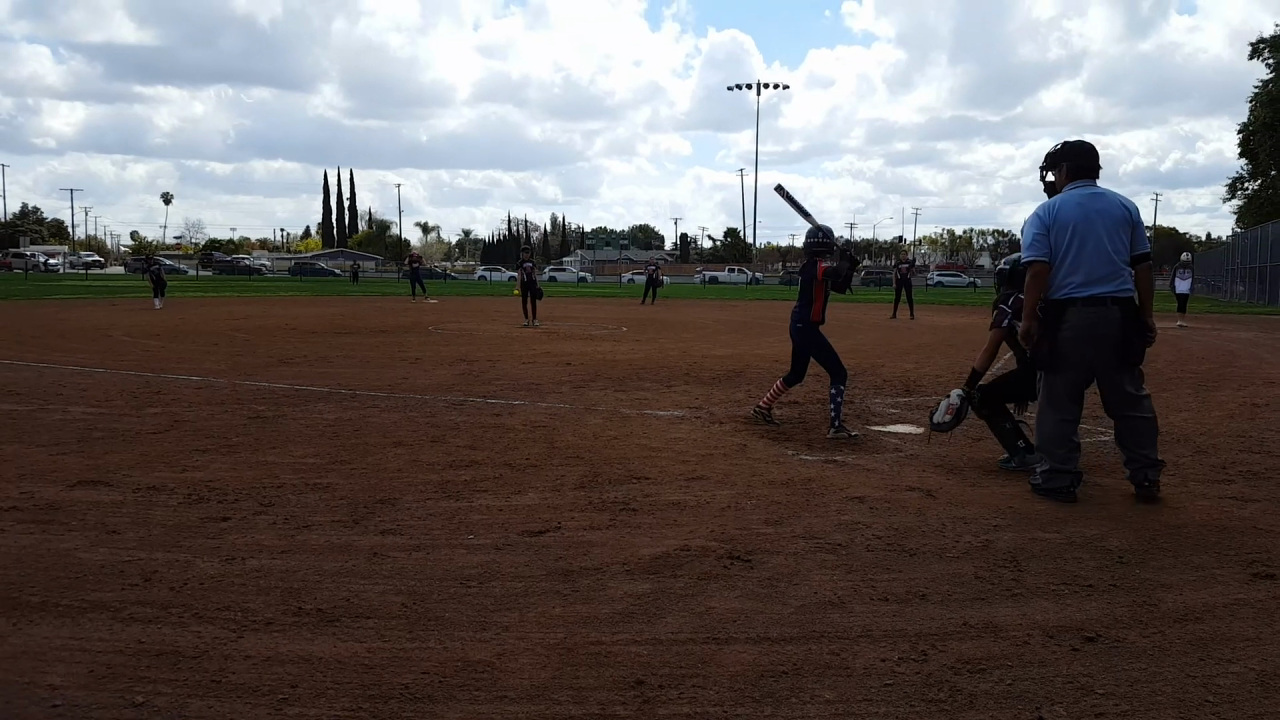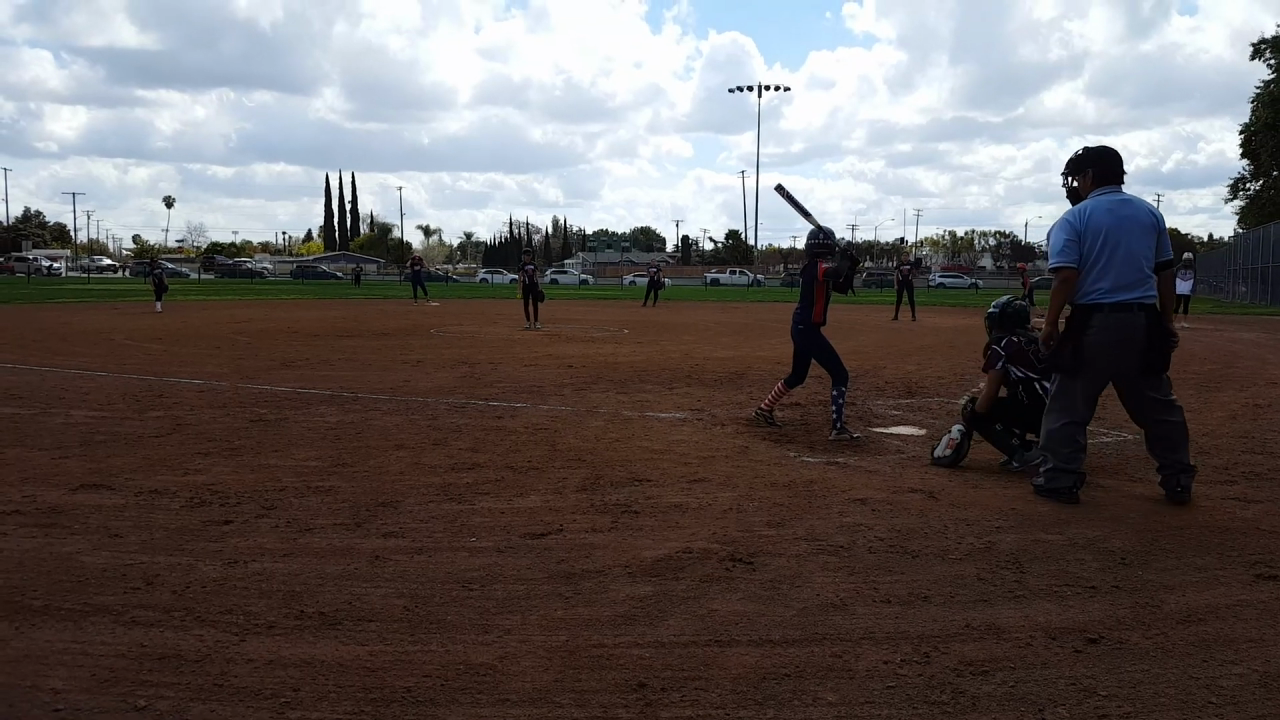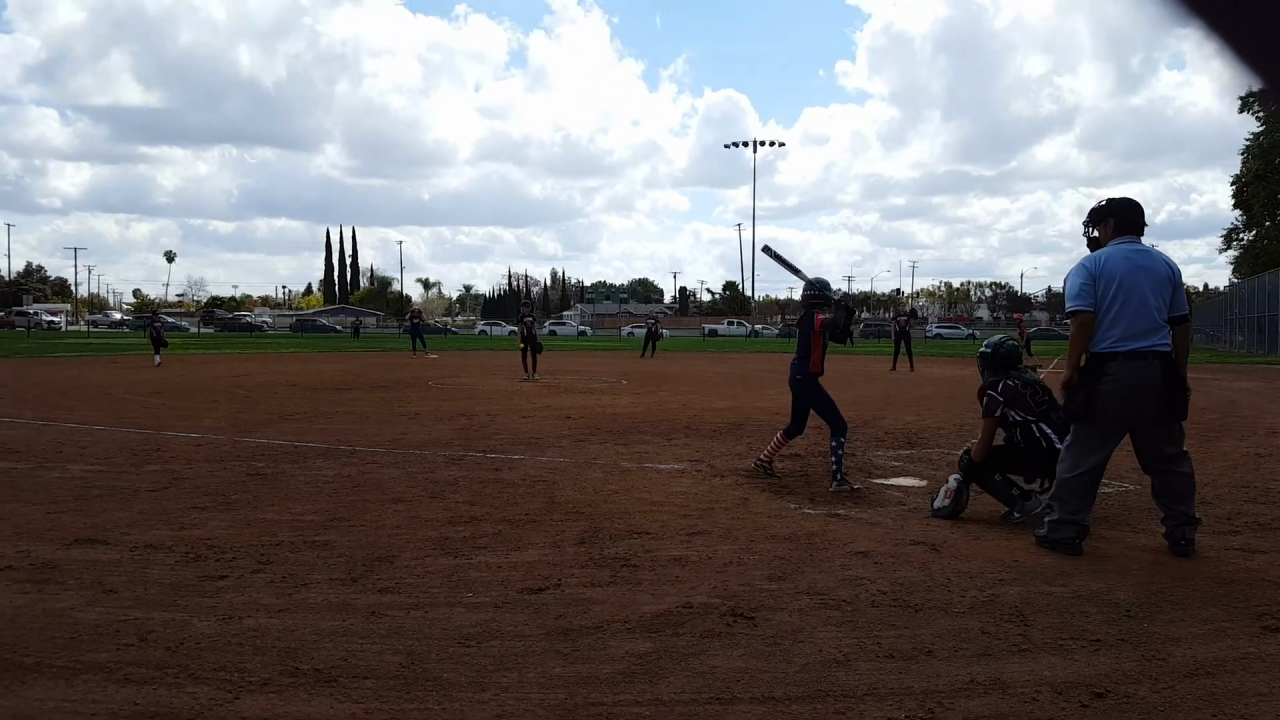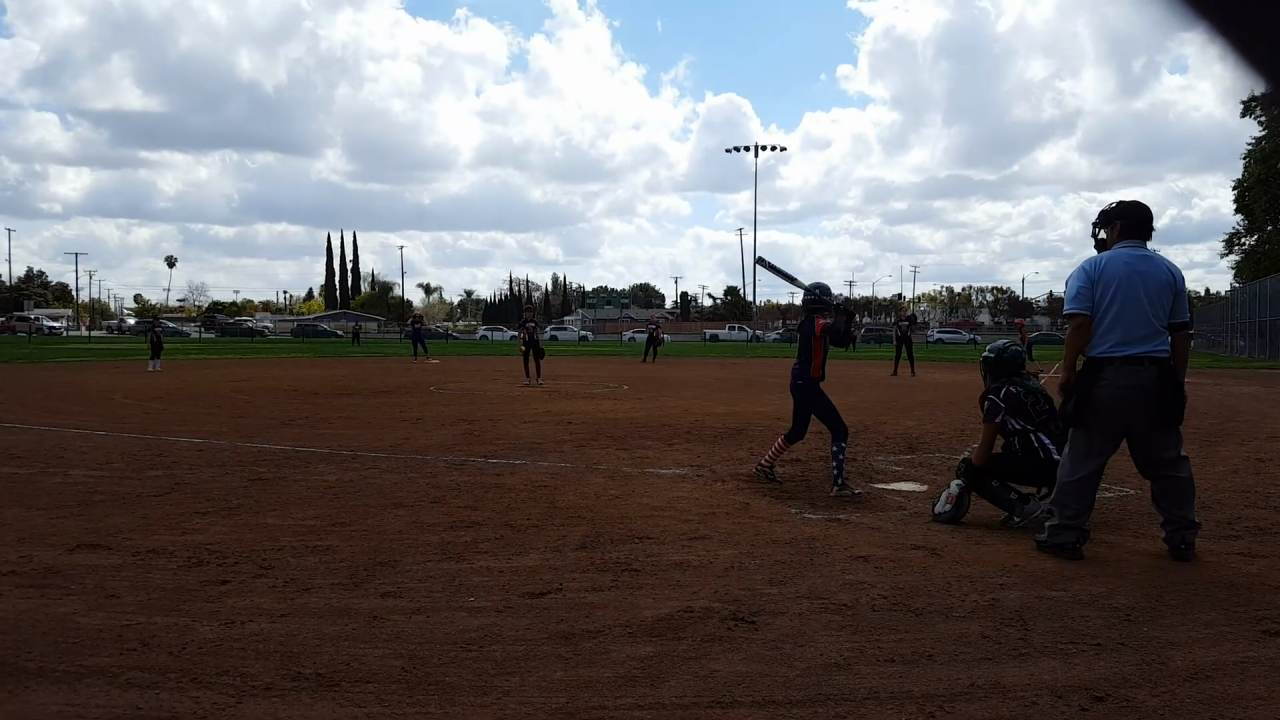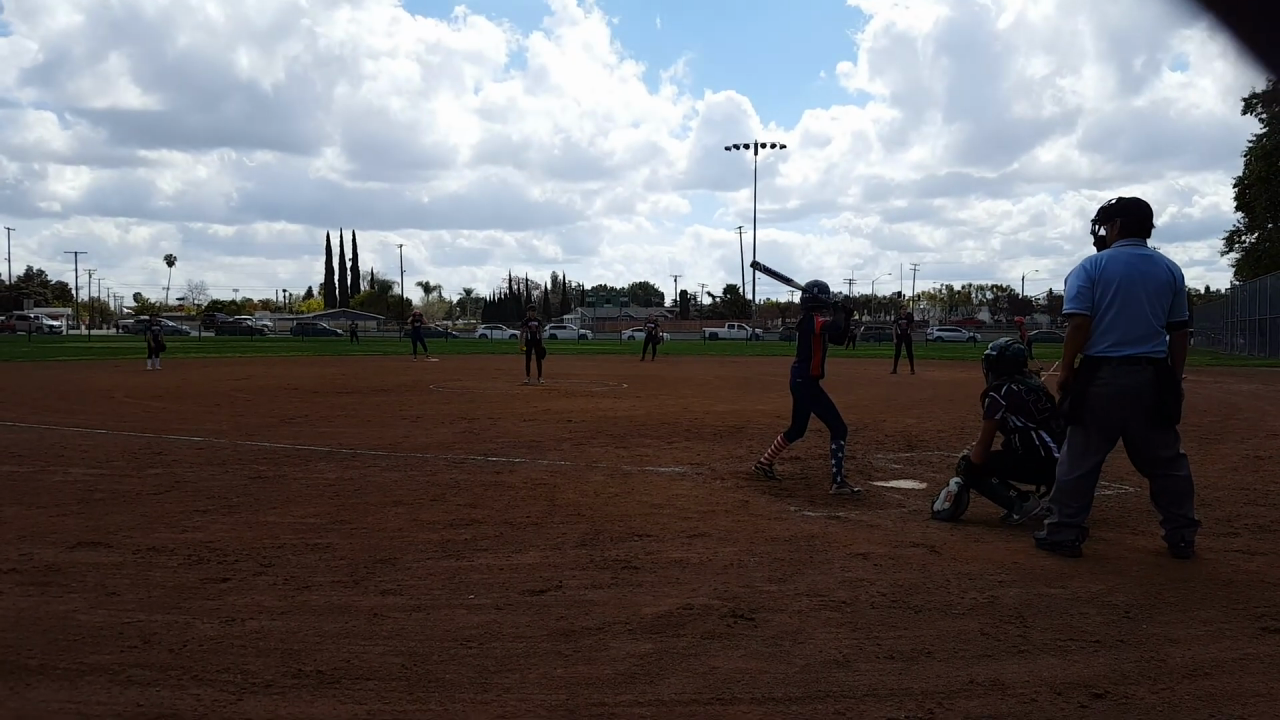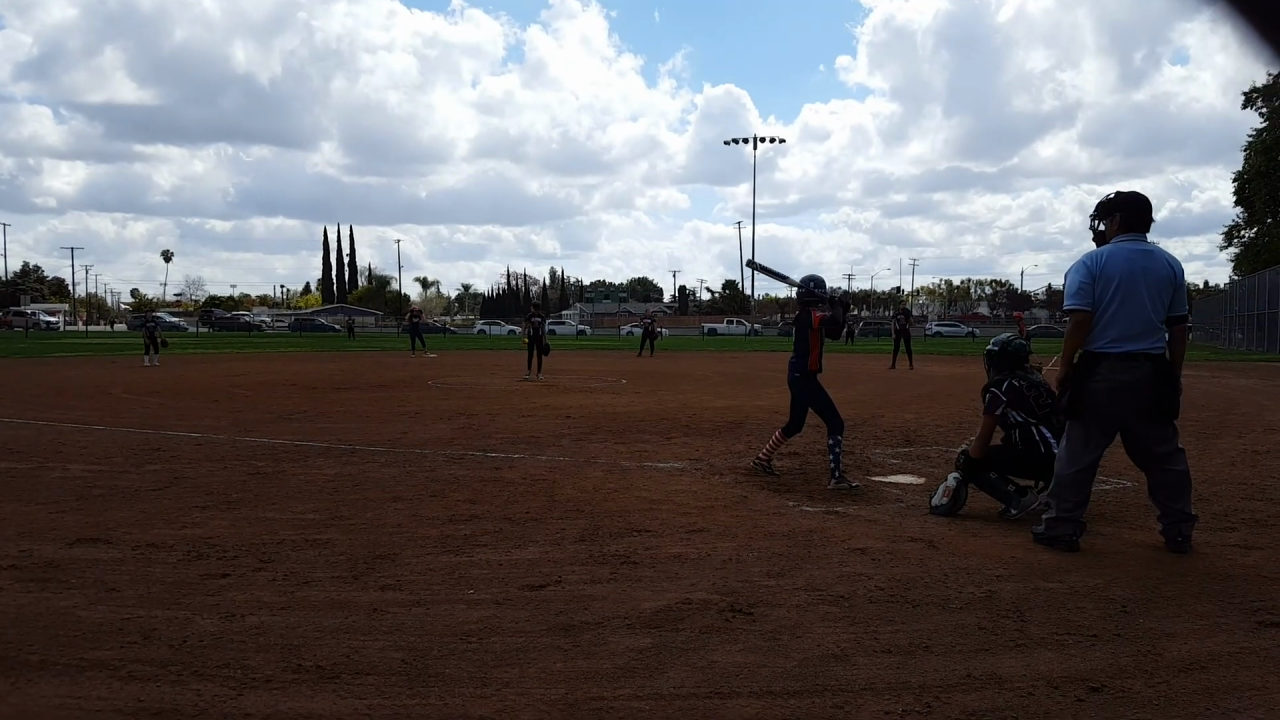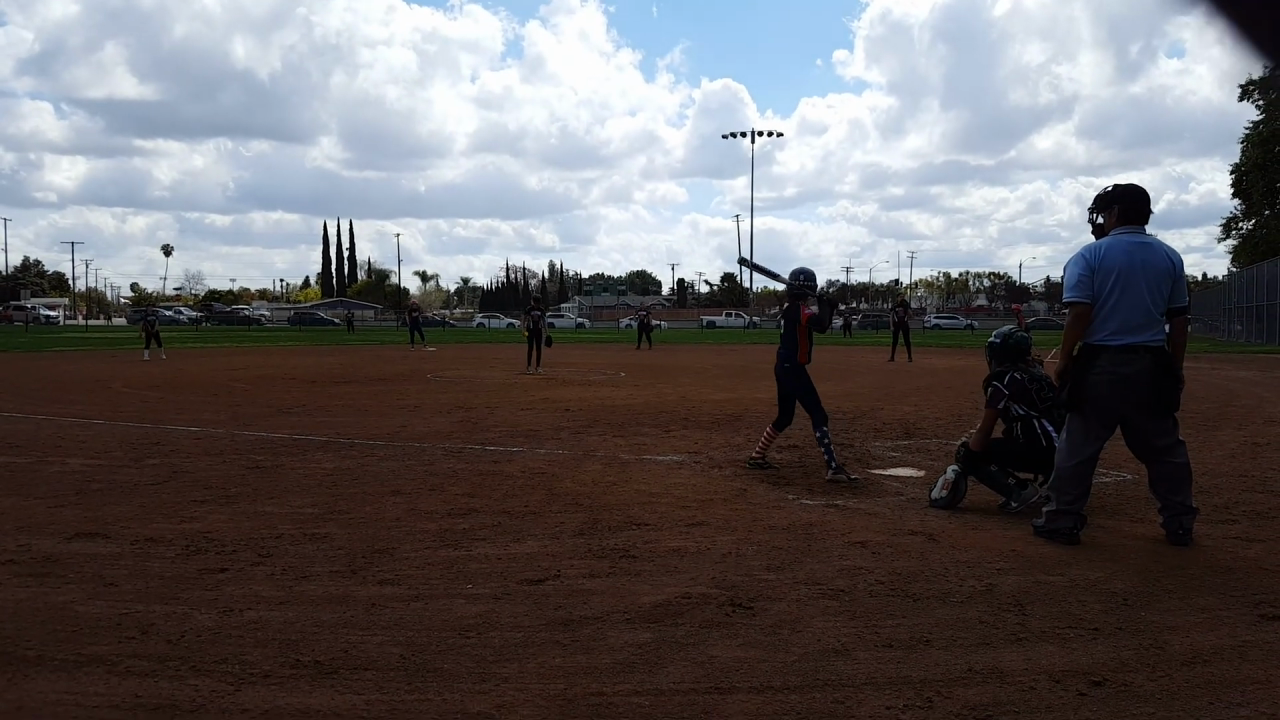
dt=0.3s
person 1, frame 1
left shoulder: (1047, 211)
right shoulder: (1125, 207)
left elbow: (1038, 271)
right elbow: (1142, 266)
left wrist: (1029, 318)
right wrist: (1146, 316)
left hip: (1068, 317)
right hip: (1119, 315)
left knee: (1060, 402)
right knee: (1130, 400)
left ankle: (1058, 478)
right ankle: (1146, 476)
person 1, frame 2
left shoulder: (1075, 218)
right shoulder: (1151, 214)
left elbow: (1067, 277)
right elbow: (1165, 273)
left wrist: (1051, 324)
right wrist: (1167, 321)
left hip: (1094, 323)
right hip: (1142, 322)
left knee: (1068, 405)
right knee: (1157, 406)
left ankle: (1060, 478)
right ankle: (1178, 480)
person 1, frame 3
left shoulder: (1091, 264)
right shoulder: (1167, 265)
left elbow: (1083, 321)
right elbow: (1180, 326)
left wrist: (1072, 369)
right wrist: (1181, 375)
left hip: (1108, 372)
right hip: (1158, 372)
left knee: (1084, 455)
right knee: (1169, 456)
left ankle: (1064, 530)
right ankle: (1183, 533)
person 1, frame 4
left shoulder: (1092, 268)
right shoulder: (1170, 271)
left elbow: (1080, 324)
right elbow: (1181, 333)
left wrist: (1067, 370)
right wrist: (1178, 382)
left hip: (1105, 377)
right hip: (1155, 377)
left knee: (1082, 459)
right knee: (1167, 461)
left ankle: (1065, 535)
right ankle: (1182, 538)
person 1, frame 5
left shoulder: (1092, 266)
right shoulder: (1171, 270)
left elbow: (1079, 325)
right elbow: (1179, 332)
left wrist: (1066, 370)
right wrist: (1174, 380)
left hip: (1102, 376)
right hip: (1152, 378)
left knee: (1080, 457)
right knee: (1165, 459)
left ankle: (1064, 533)
right ankle: (1182, 536)
person 1, frame 6
left shoulder: (1092, 262)
right shoulder: (1170, 265)
left elbow: (1080, 320)
right elbow: (1178, 327)
left wrist: (1065, 367)
right wrist: (1173, 374)
left hip: (1100, 372)
right hip: (1151, 373)
left knee: (1078, 452)
right knee: (1163, 454)
left ankle: (1062, 527)
right ankle: (1179, 531)
person 1, frame 7
left shoulder: (1091, 254)
right shoulder: (1170, 257)
left elbow: (1079, 313)
right elbow: (1179, 319)
left wrist: (1064, 359)
right wrist: (1176, 366)
left hip: (1100, 365)
right hip: (1151, 366)
left knee: (1078, 444)
right knee: (1164, 447)
left ankle: (1063, 520)
right ankle: (1180, 524)
person 2, frame 1
left shoulder: (813, 266)
right shoulder: (816, 266)
left elbow: (841, 287)
right elbow: (837, 274)
left wrist: (850, 267)
right wrist: (844, 260)
left hip: (800, 326)
right hip: (807, 327)
left knee: (796, 374)
right knee: (838, 373)
left ankle: (762, 408)
right ankle: (835, 426)
person 2, frame 2
left shoulder: (816, 268)
right shoulder: (817, 266)
left elbow: (843, 288)
right elbow: (837, 274)
left wrist: (851, 267)
right wrist: (844, 260)
left hip: (802, 328)
right hip: (808, 329)
left knee: (797, 376)
right knee: (839, 374)
left ankle: (764, 409)
right ankle: (837, 428)
person 2, frame 3
left shoulder: (814, 318)
right shoulder: (814, 317)
left elbow: (841, 338)
right elbow: (834, 325)
left wrist: (846, 318)
right wrist: (839, 311)
left hip: (800, 378)
right hip: (806, 379)
left knee: (796, 427)
right knee: (838, 425)
left ankle: (763, 461)
right ankle: (838, 480)
person 2, frame 4
left shoulder: (813, 323)
right shoulder: (814, 322)
left elbow: (842, 341)
right elbow: (835, 330)
left wrist: (847, 322)
right wrist: (840, 315)
left hip: (802, 383)
right hip: (807, 384)
left knee: (797, 432)
right knee: (839, 430)
left ankle: (765, 465)
right ankle: (838, 484)
person 2, frame 5
left shoulder: (812, 321)
right shoulder: (812, 320)
left elbow: (839, 339)
right elbow: (836, 327)
left wrist: (845, 318)
right wrist: (839, 313)
left hip: (801, 381)
right hip: (806, 382)
left knee: (796, 430)
right knee: (838, 428)
left ankle: (764, 463)
right ankle: (837, 482)
person 2, frame 6
left shoulder: (806, 316)
right shoulder: (809, 314)
left elbow: (834, 334)
right elbow: (835, 321)
left wrist: (842, 311)
right wrist: (836, 307)
left hip: (798, 375)
right hip: (804, 377)
left knee: (794, 425)
right knee: (835, 423)
left ankle: (763, 459)
right ankle: (836, 477)
person 2, frame 7
left shoulder: (791, 308)
right shoulder: (797, 309)
left elbow: (820, 327)
right elbow: (821, 323)
left wrist: (827, 308)
right wrist: (824, 305)
left hip: (784, 367)
right hip: (792, 368)
left knee: (784, 417)
right knee: (818, 416)
left ankle: (757, 457)
right ankle: (833, 468)
person 3, frame 1
left shoulder: (1008, 303)
left elbow: (989, 351)
left wrist: (967, 389)
right wrist: (1024, 395)
left knee: (982, 397)
left ankle: (1024, 453)
person 3, frame 2
left shoulder: (1001, 344)
right shoulder: (1033, 339)
left elbow: (989, 395)
left wrist: (965, 428)
right wrist: (1021, 432)
left hip: (1041, 413)
left knee: (972, 409)
left ankle: (1023, 452)
person 3, frame 3
left shoulder: (996, 388)
right shoulder: (1030, 379)
left elbow: (984, 442)
left wrist: (962, 478)
left hip: (1044, 457)
left knee: (971, 460)
left ankle: (1023, 501)
person 3, frame 4
left shoulder: (998, 394)
right shoulder: (1031, 385)
left elbow: (985, 447)
left wrist: (963, 482)
left hip: (1040, 465)
left knee: (968, 468)
left ankle: (1022, 505)
person 3, frame 5
left shoulder: (999, 391)
right shoulder: (1033, 383)
left elbow: (983, 444)
left wrist: (963, 480)
left hip: (1041, 464)
left knee: (969, 465)
left ankle: (1021, 503)
right ankle: (1052, 490)
person 3, frame 6
left shoulder: (1000, 387)
right shoulder: (1034, 379)
left elbow: (983, 440)
left wrist: (962, 473)
left hip: (1040, 458)
left knee: (968, 459)
left ankle: (1020, 498)
person 3, frame 7
left shoulder: (1001, 379)
right shoulder: (1035, 372)
left elbow: (984, 432)
left wrist: (962, 466)
left hip: (1041, 452)
left knee: (968, 452)
left ankle: (1020, 491)
